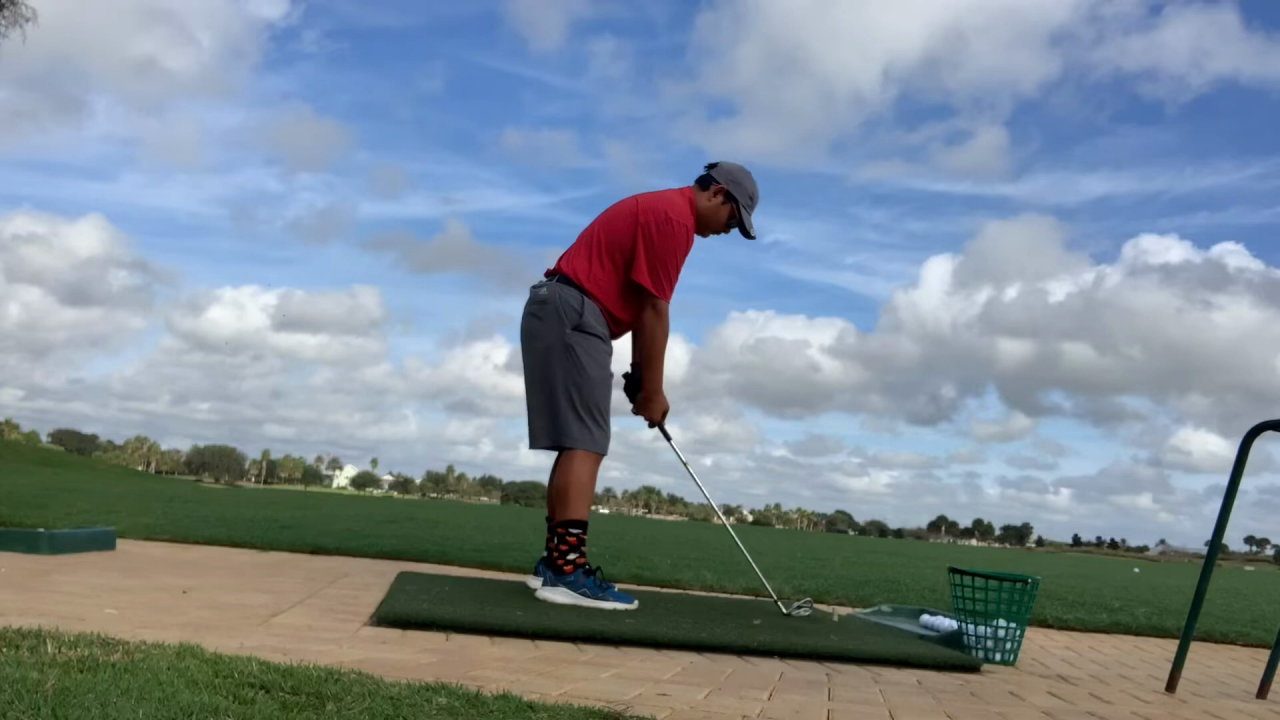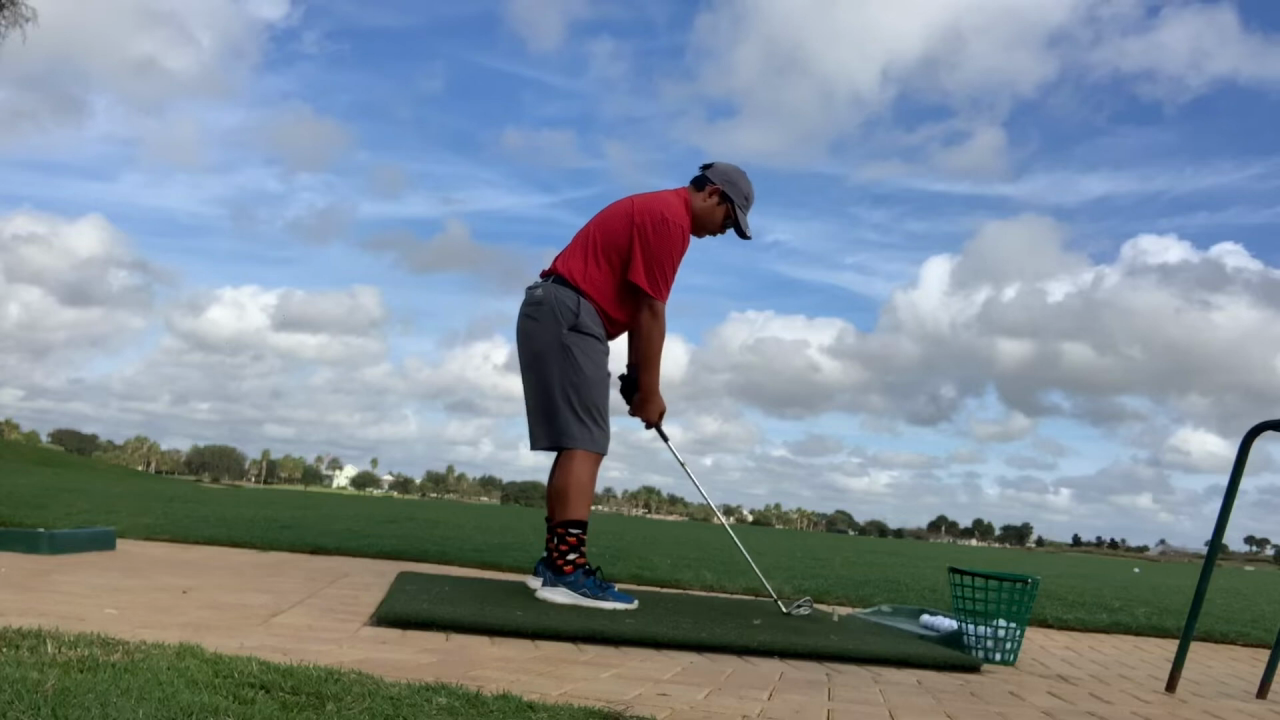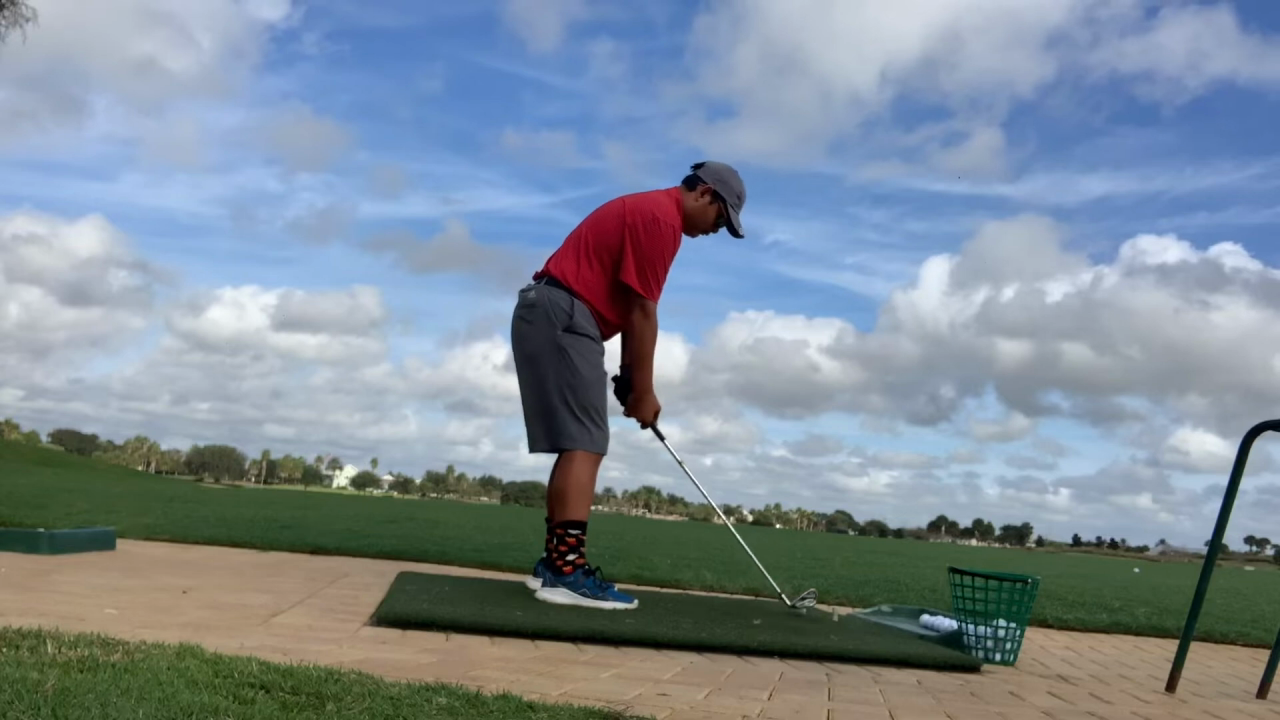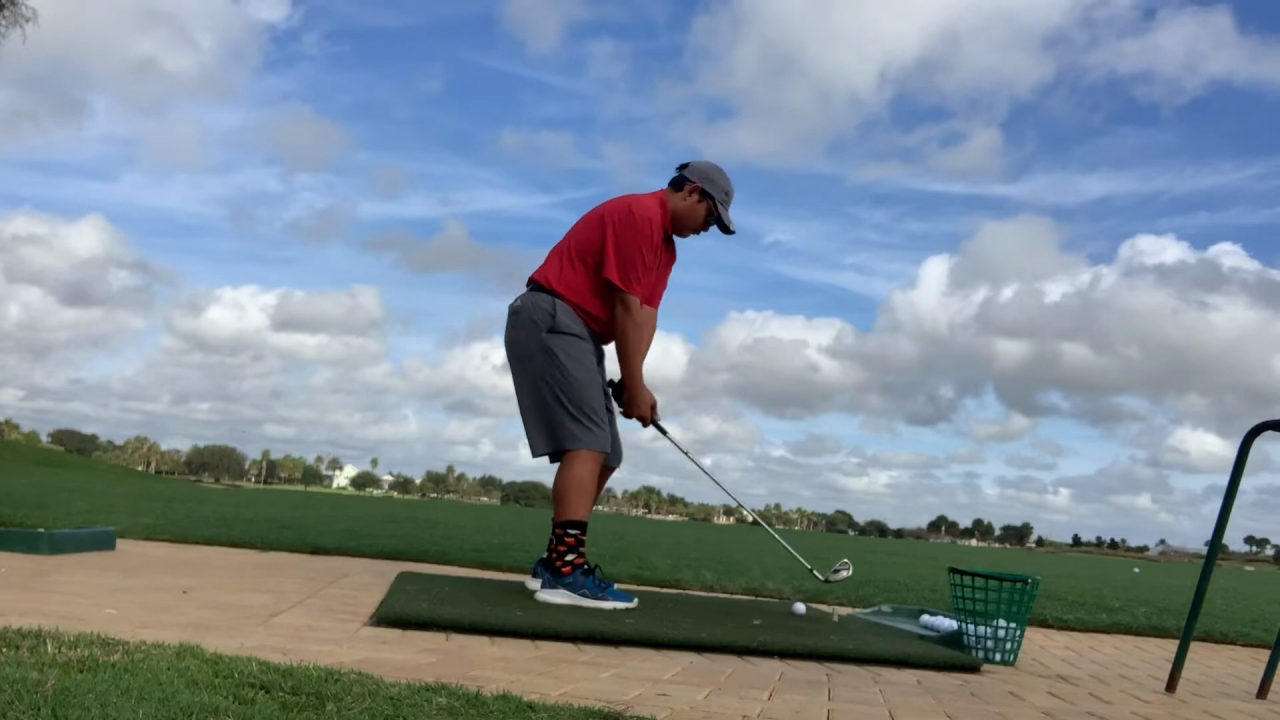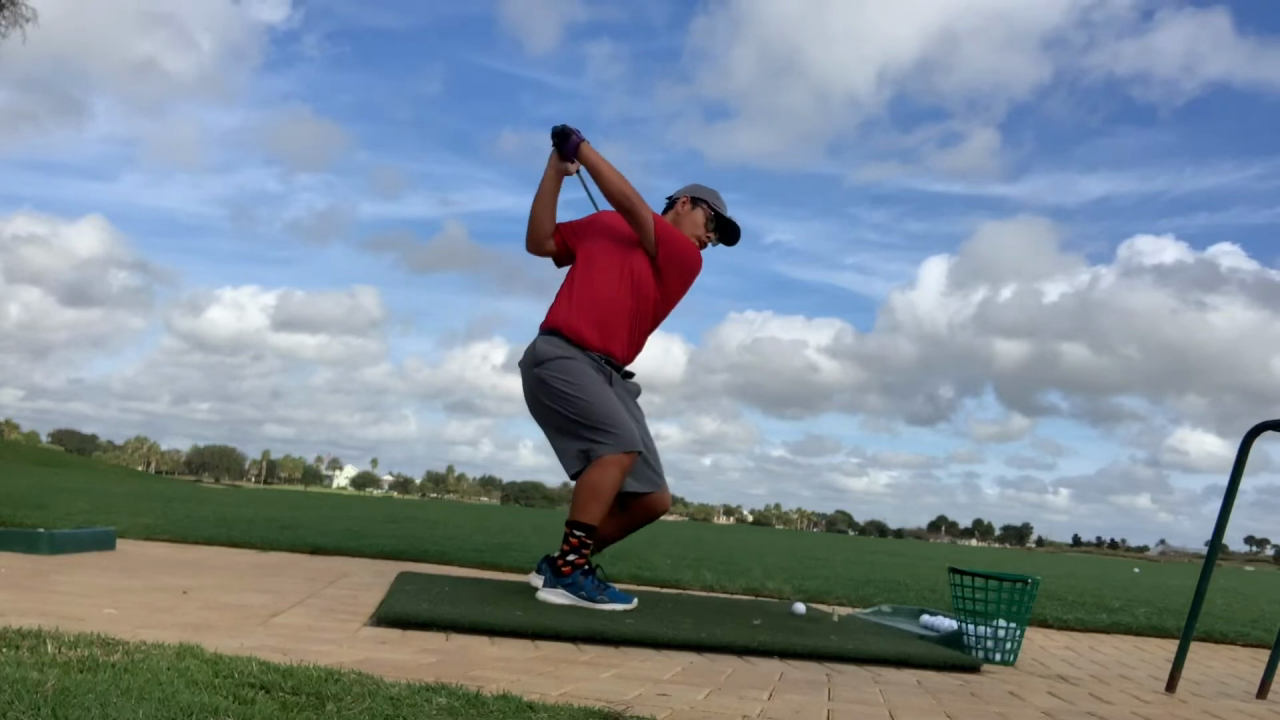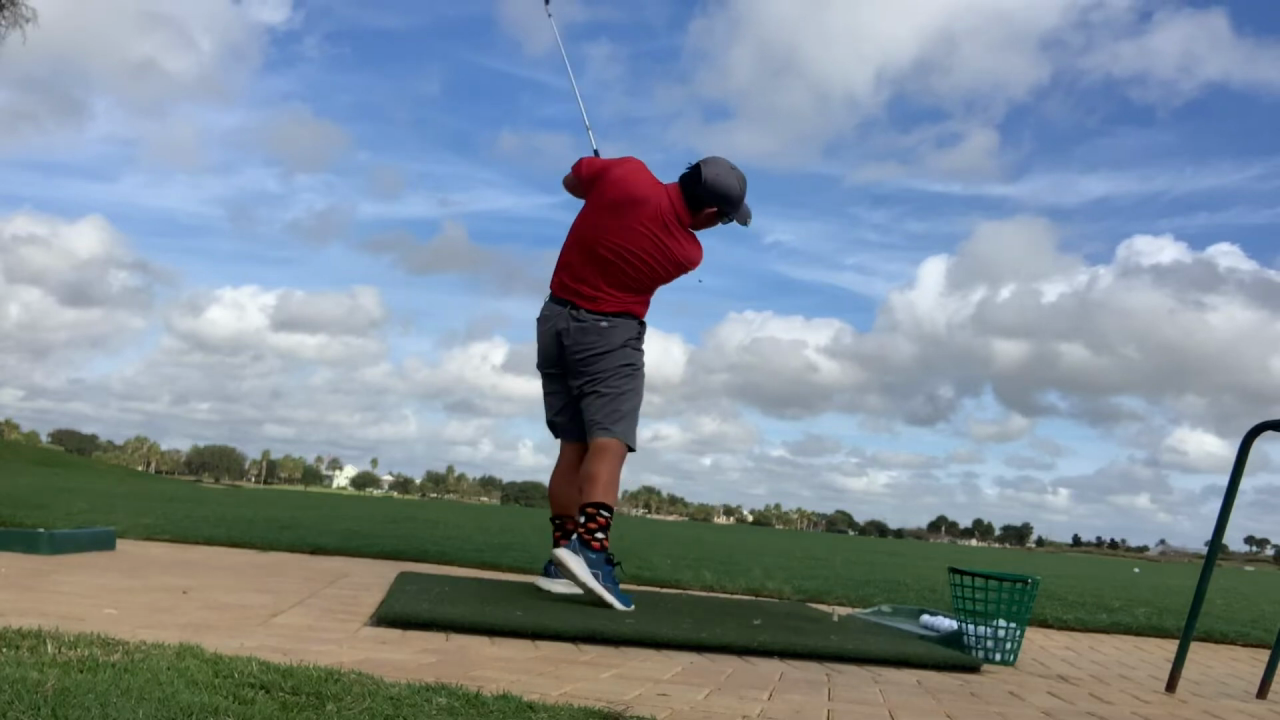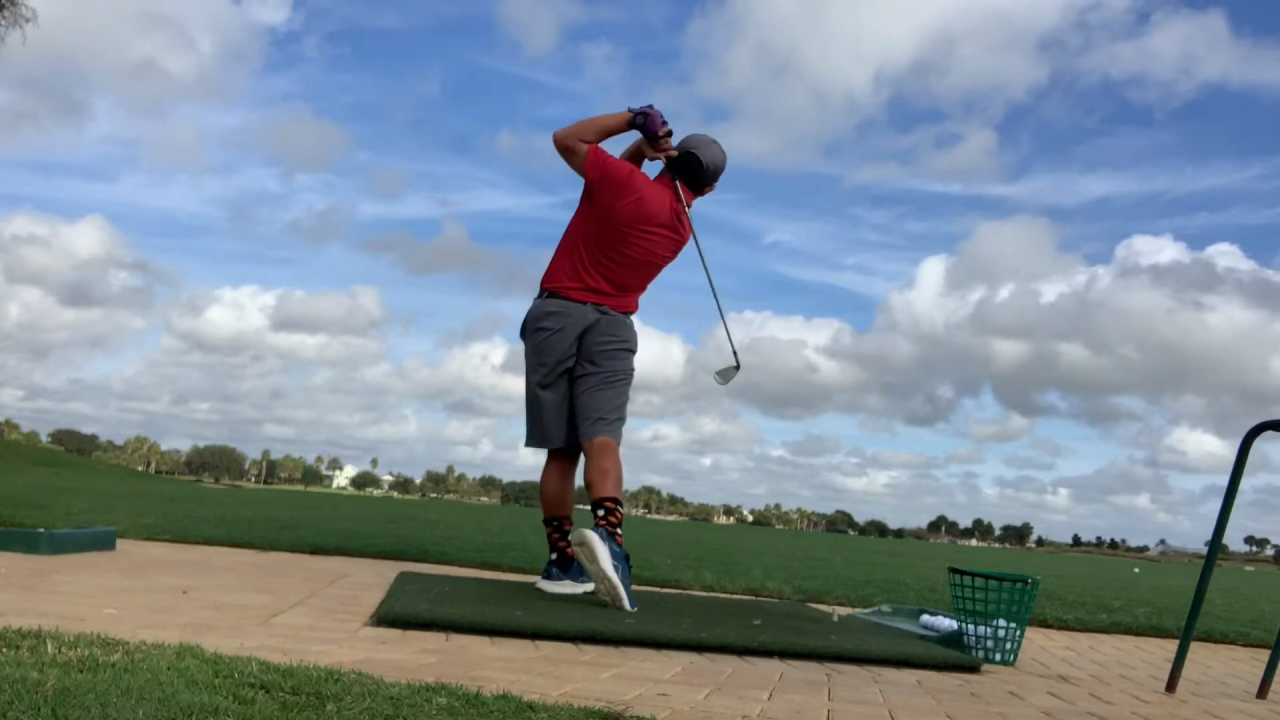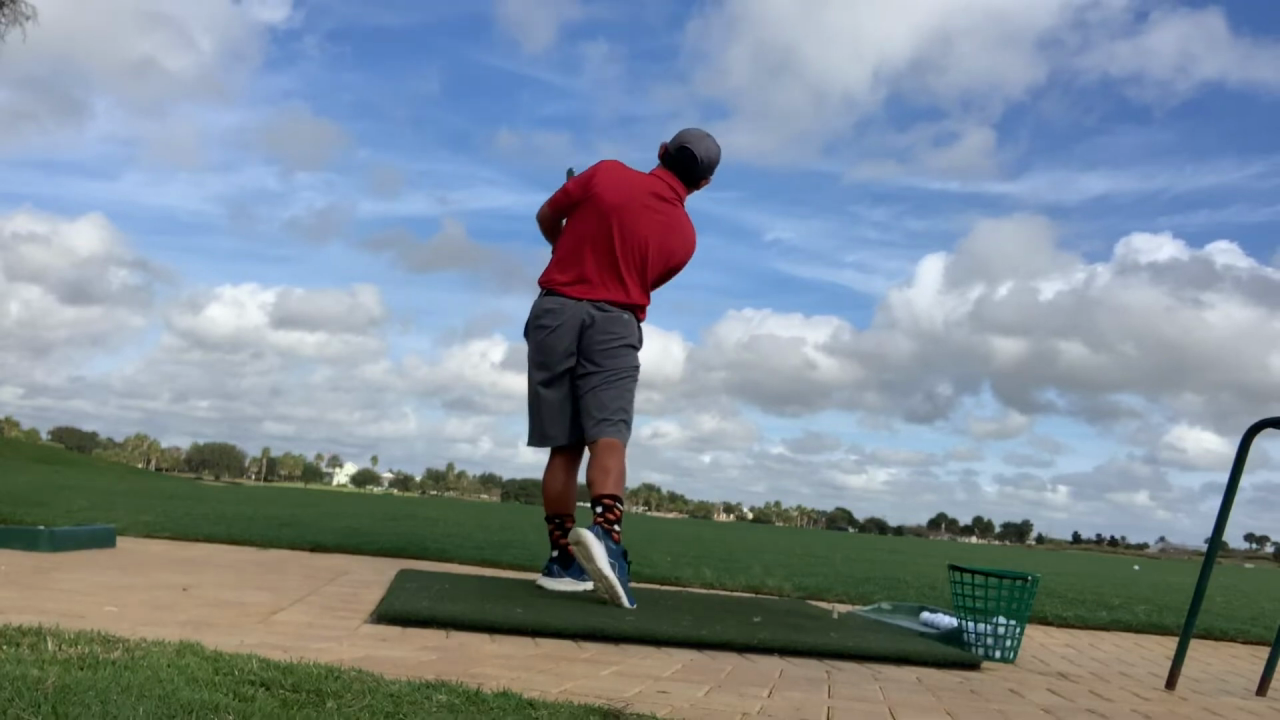
dt=0.5s
person 1, frame 1
left shoulder: (660, 209)
right shoulder: (674, 217)
left elbow: (640, 304)
right elbow: (653, 311)
left wrist: (640, 376)
right wrist: (653, 390)
left hip: (560, 314)
right hip: (572, 316)
left knee: (576, 442)
right knee: (585, 443)
left ankle: (556, 562)
right ankle: (569, 571)
person 1, frame 2
left shoulder: (657, 210)
right shoulder: (670, 218)
left elbow: (636, 307)
right elbow: (650, 312)
left wrist: (636, 378)
right wrist: (650, 391)
left hip: (555, 313)
right hip: (568, 316)
left knee: (575, 442)
right knee: (585, 443)
left ankle: (555, 562)
right ankle: (568, 571)
person 1, frame 3
left shoulder: (650, 212)
right shoulder: (661, 218)
left elbow: (631, 307)
right elbow: (642, 312)
left wrist: (629, 375)
right wrist: (644, 391)
left hip: (549, 315)
right hip: (562, 316)
left knee: (576, 444)
right knee: (585, 443)
left ankle: (554, 562)
right ankle: (567, 571)
person 1, frame 4
left shoulder: (665, 244)
right shoulder: (638, 214)
left elbow: (645, 312)
right elbow: (625, 306)
left wrist: (630, 377)
right wrist: (635, 386)
left hip: (570, 332)
right hip: (550, 321)
left knee: (604, 456)
right knee: (588, 444)
left ankle: (556, 563)
right ankle: (566, 571)
person 1, frame 5
left shoulder: (687, 260)
right shoulder: (603, 225)
left elbow: (632, 207)
right elbow: (538, 243)
left wrist: (582, 149)
right wrist: (557, 166)
left hip: (607, 376)
right hip: (556, 358)
left knee: (653, 498)
right knee: (618, 447)
left ankle: (564, 562)
right ankle: (567, 572)
person 1, frame 6
left shoulder: (625, 174)
right shoulder: (686, 252)
left elbow: (572, 182)
left hip: (556, 322)
right hip: (609, 334)
left knee: (574, 444)
right knee: (608, 441)
left ankle: (563, 553)
right ankle: (591, 548)
person 1, frame 7
left shoulder: (625, 184)
right shoulder: (681, 228)
left elbow: (565, 140)
left wrist: (632, 121)
right wrist: (641, 147)
left hip: (553, 317)
right hip: (609, 328)
left knee: (561, 449)
right knee: (601, 439)
left ankle: (561, 561)
right ankle: (605, 534)
person 1, frame 8
left shoulder: (606, 174)
right shoulder: (683, 236)
left elbow: (546, 218)
left hip: (555, 312)
right hip: (614, 324)
left knee: (564, 444)
right knee: (608, 435)
left ankle: (562, 558)
right ankle: (605, 532)
